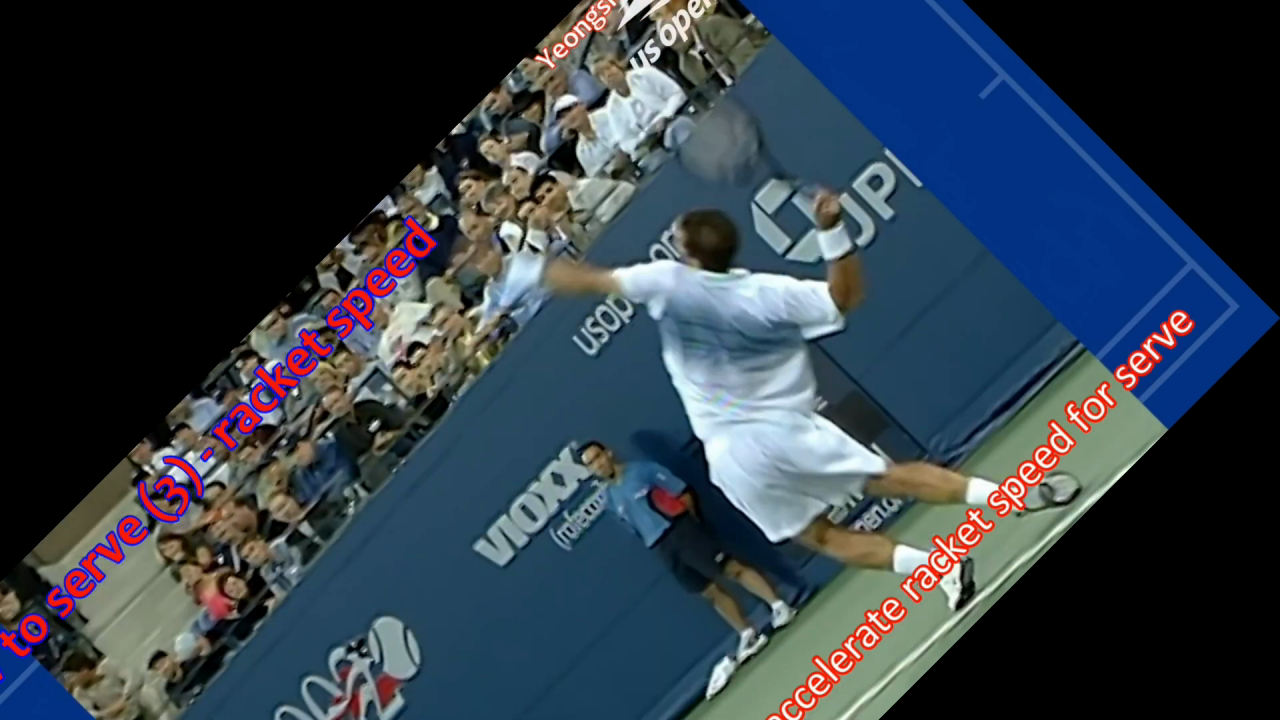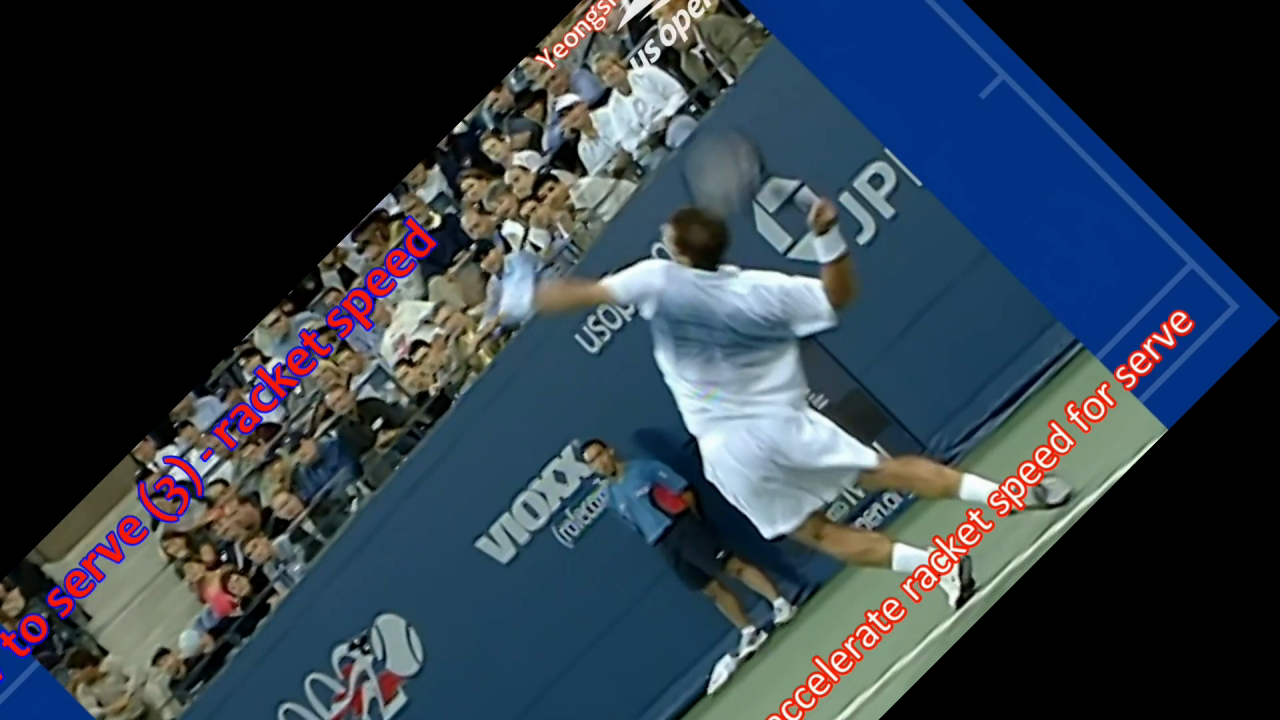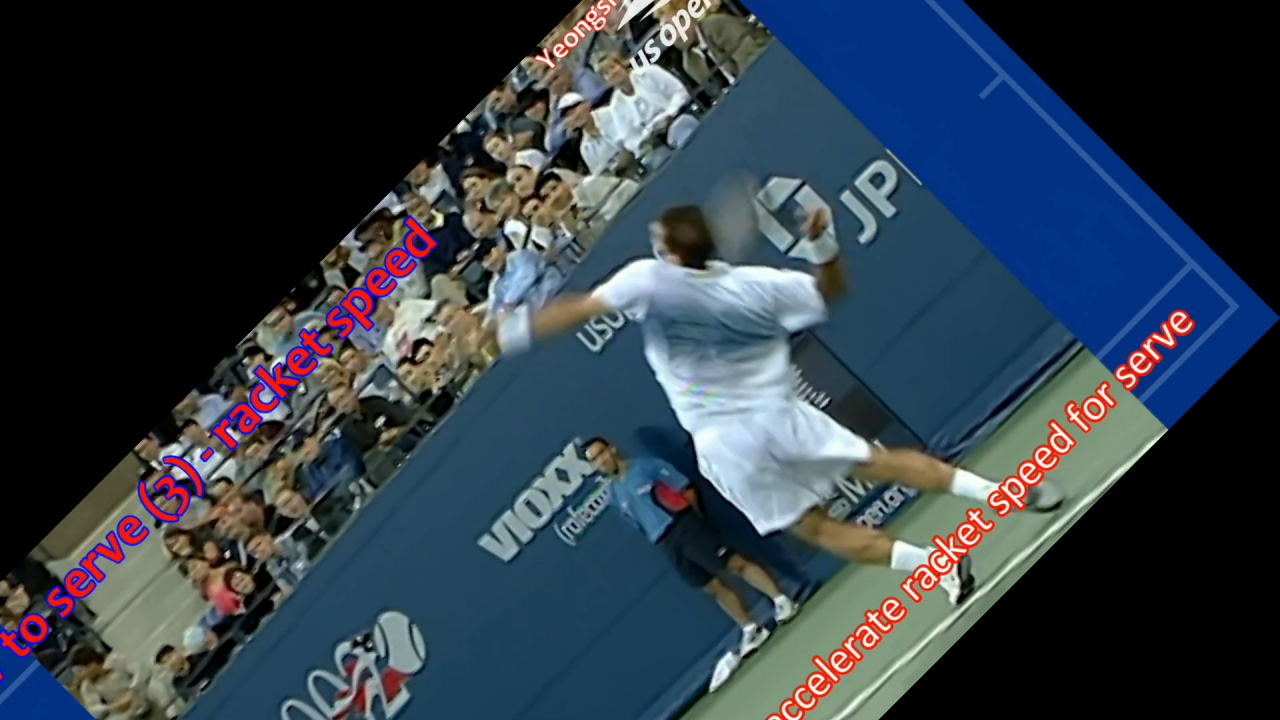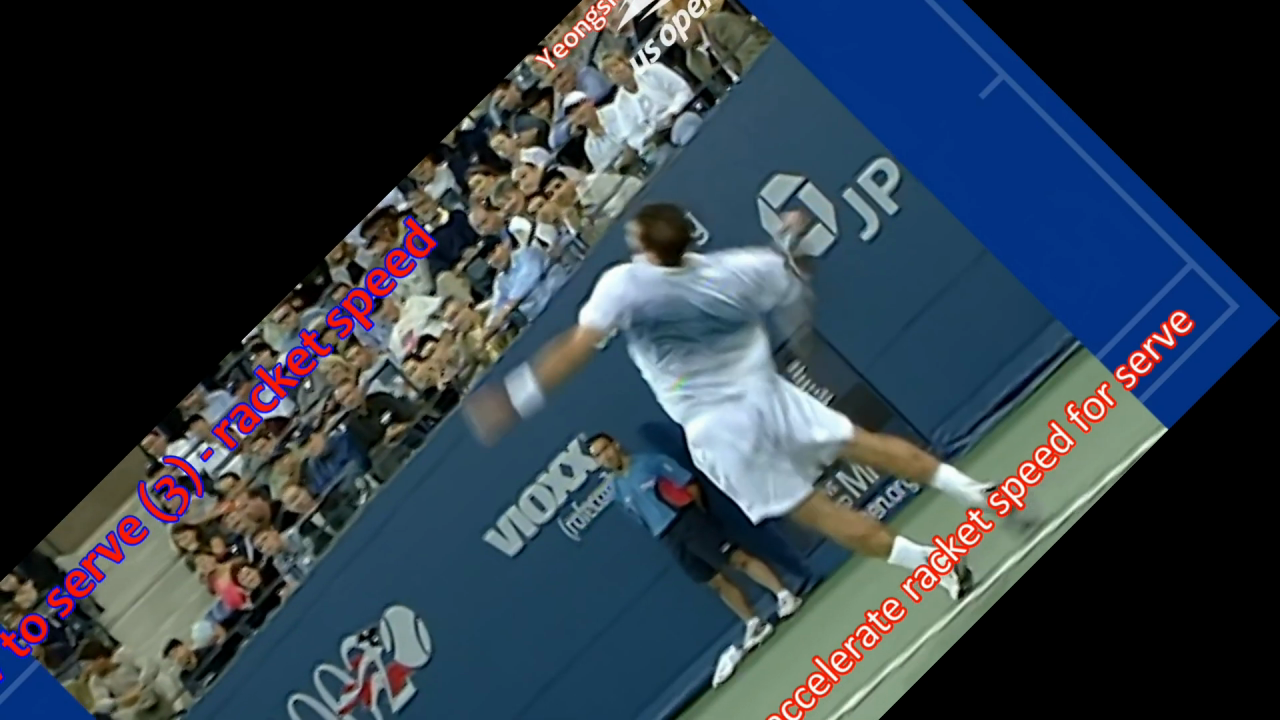
dt=0.4s
person 1, frame 1
left shoulder: (669, 283)
right shoulder: (772, 293)
left elbow: (592, 281)
right elbow: (847, 297)
left wrist: (538, 270)
right wrist: (832, 231)
left hip: (735, 455)
right hip: (792, 430)
left knee: (819, 537)
right knee: (892, 479)
left ankle: (937, 568)
person 1, frame 2
left shoulder: (658, 280)
right shoulder: (765, 288)
left elbow: (585, 293)
right elbow: (840, 297)
left wrist: (514, 296)
right wrist: (829, 238)
left hip: (731, 452)
right hip: (787, 425)
left knee: (816, 534)
right knee: (887, 471)
left ankle: (936, 567)
person 1, frame 3
left shoulder: (646, 280)
right shoulder: (756, 283)
left elbow: (576, 310)
right elbow: (828, 293)
left wrist: (507, 329)
right wrist: (822, 243)
left hip: (726, 448)
right hip: (780, 419)
left knee: (816, 528)
right knee: (879, 462)
left ankle: (936, 567)
right ankle: (1000, 492)
person 1, frame 4
left shoulder: (625, 284)
right shoulder: (738, 268)
left elbow: (574, 349)
right elbow: (796, 284)
left wrist: (512, 398)
right wrist: (794, 240)
left hip: (717, 432)
right hip: (769, 400)
left knee: (813, 513)
right knee: (868, 446)
left ankle: (932, 563)
right ankle: (981, 493)
person 2, frame 1
left shoulder: (643, 470)
right shoulder: (610, 500)
left elbow: (683, 493)
right elbow: (636, 529)
left wrist: (688, 523)
left hip: (680, 529)
right hip: (664, 549)
left knee: (731, 568)
right knee: (710, 592)
left ankle: (778, 605)
right ankle: (749, 635)
person 2, frame 2
left shoulder: (645, 467)
right shoulder: (613, 499)
left elbow: (685, 491)
right elbow: (640, 527)
left wrist: (691, 523)
left hip: (684, 528)
right hip: (667, 547)
left knee: (733, 568)
right knee: (712, 590)
left ankle: (780, 603)
right ankle: (750, 633)
person 2, frame 3
left shoulder: (647, 466)
right shoulder: (613, 495)
left elbow: (687, 490)
left wrist: (691, 519)
right wrist: (659, 538)
left hip: (684, 525)
right hip: (668, 544)
left knee: (735, 564)
right knee: (713, 587)
left ankle: (781, 601)
right ankle: (752, 632)
person 2, frame 4
left shoulder: (650, 462)
right shoulder: (618, 489)
left elbow: (691, 485)
left wrist: (696, 516)
right wrist: (663, 534)
left hip: (688, 520)
right hip: (671, 539)
left knee: (738, 559)
right knee: (718, 582)
left ankle: (785, 596)
right ankle: (755, 626)
